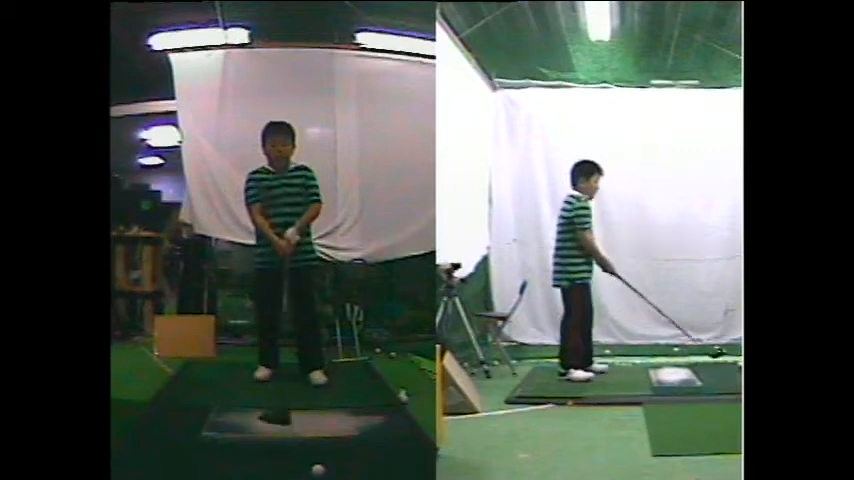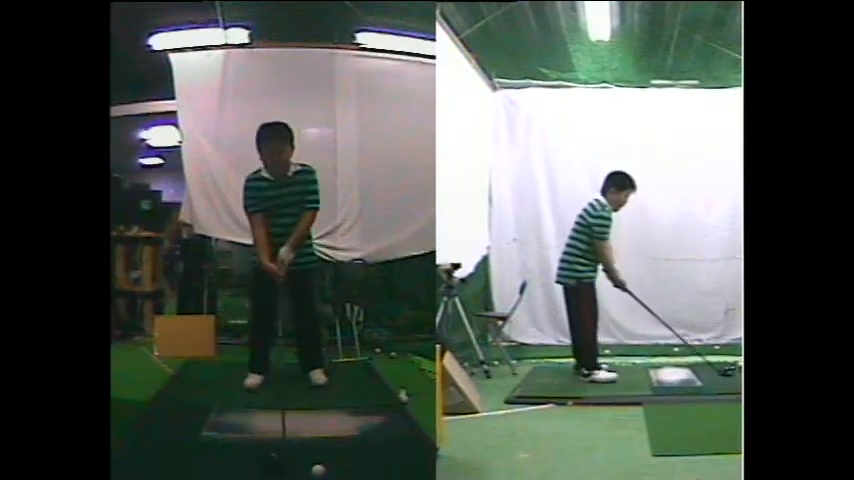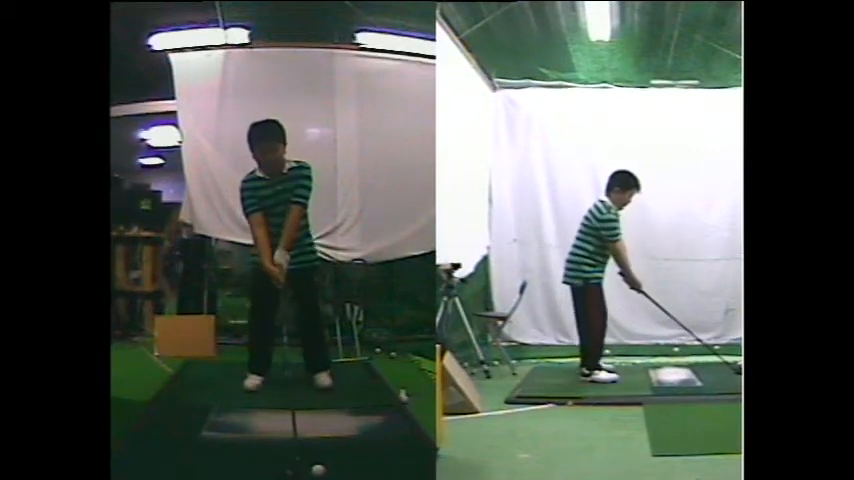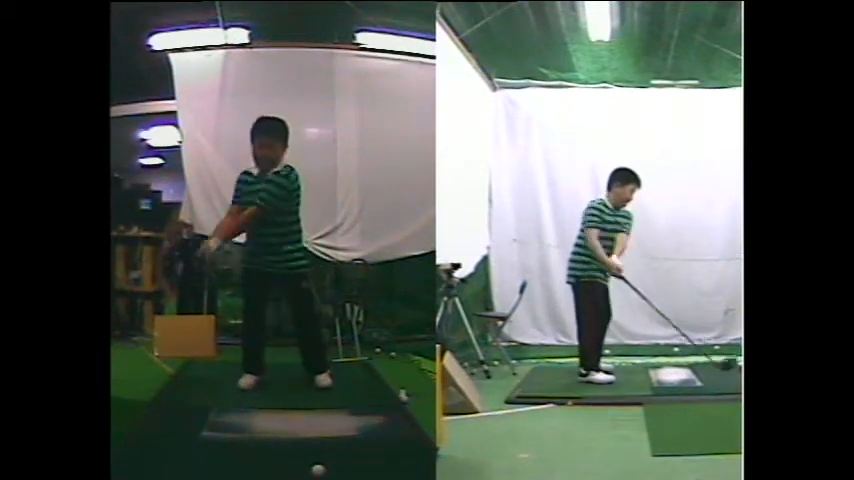
dt=0.5s
person 1, frame 1
left shoulder: (305, 173)
right shoulder: (255, 178)
left elbow: (315, 207)
right elbow: (256, 214)
left wrist: (294, 232)
right wrist: (275, 240)
left hip: (302, 254)
right hip: (267, 255)
left knee: (306, 311)
right knee: (267, 311)
left ankle: (313, 365)
right ankle: (267, 362)
person 1, frame 2
left shoulder: (307, 175)
right shoulder: (253, 182)
left elbow: (309, 215)
right elbow: (257, 224)
left wrist: (288, 250)
right wrist: (266, 260)
left hip: (301, 256)
right hip: (265, 259)
left knee: (306, 312)
right knee: (261, 314)
left ankle: (313, 365)
right ankle: (257, 369)
person 1, frame 3
left shoulder: (301, 171)
right shoulder: (249, 184)
left elbow: (295, 214)
right elbow: (258, 226)
left wrist: (283, 253)
right wrist: (268, 263)
left hip: (301, 257)
right hip: (264, 261)
left knee: (309, 314)
right knee: (261, 316)
left ankle: (319, 368)
right ankle: (257, 370)
person 1, frame 4
left shoulder: (287, 177)
right shoulder: (245, 177)
left elbow: (251, 214)
right elbow: (233, 213)
left wrist: (220, 240)
right wrist: (214, 237)
left hip: (290, 261)
right hip: (255, 261)
left knee: (305, 316)
right knee: (253, 318)
left ankle: (319, 368)
right ankle: (253, 369)
person 2, frame 1
left shoulder: (573, 202)
right shoulder: (580, 204)
right elbow: (585, 241)
left wrist: (600, 261)
right wrist: (604, 262)
left hip: (575, 271)
right hip: (574, 273)
left knee: (584, 316)
right knee: (574, 318)
left ankle: (584, 361)
right ankle: (567, 367)
person 2, frame 2
left shoulder: (597, 207)
right shoulder: (602, 212)
left elbow: (605, 246)
right elbow: (601, 249)
left wrist: (613, 271)
right wrist: (614, 276)
left hip: (573, 271)
right hip: (579, 273)
left knee: (580, 319)
right knee: (587, 319)
left ankle: (583, 362)
right ankle: (589, 368)
person 2, frame 3
left shoulder: (606, 210)
right shoulder: (606, 214)
left elbow: (619, 244)
right elbow: (616, 249)
left wrist: (627, 273)
right wrist: (631, 276)
left hip: (583, 272)
right hip: (585, 273)
left knee: (590, 318)
right knee: (596, 318)
left ankle: (590, 361)
right ankle: (590, 368)
person 2, frame 4
left shoulder: (625, 215)
right shoulder: (595, 207)
left elbow: (622, 240)
right elbow: (591, 239)
left wrist: (615, 258)
right wrist: (606, 262)
left hip: (598, 274)
right hip: (585, 272)
left knee: (602, 317)
right knee: (591, 319)
left ankle: (592, 361)
right ankle: (587, 369)
